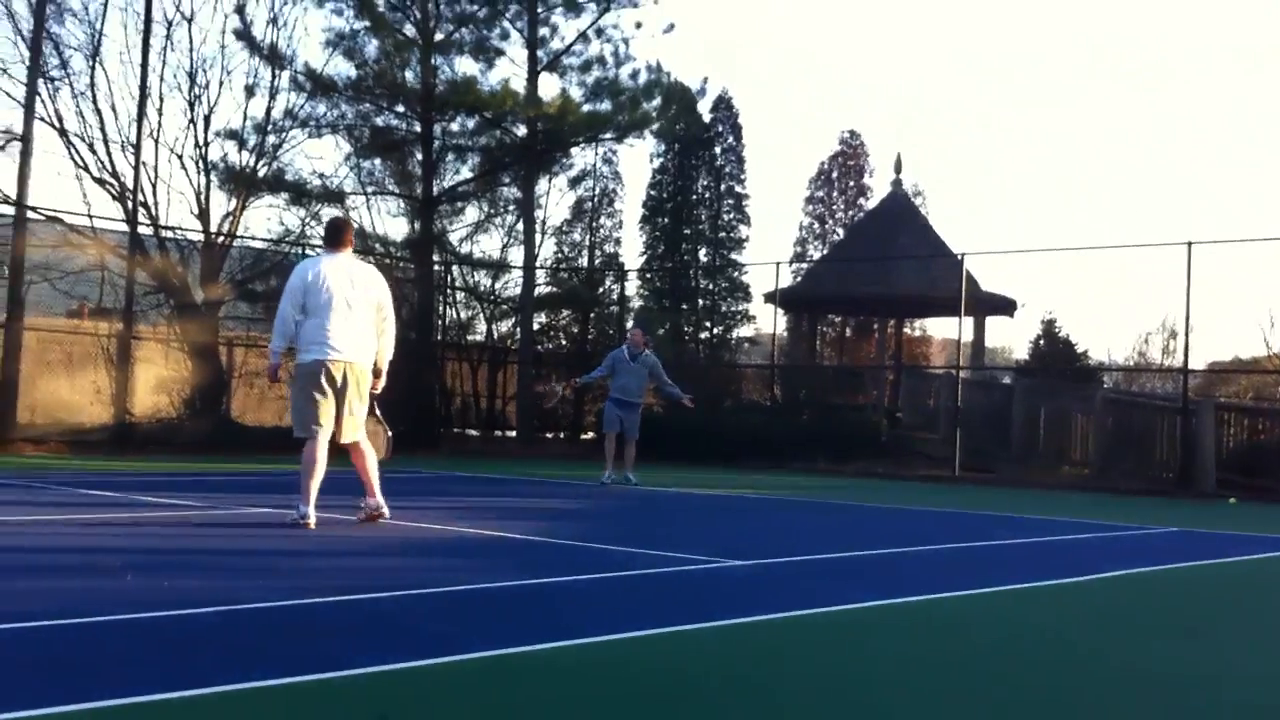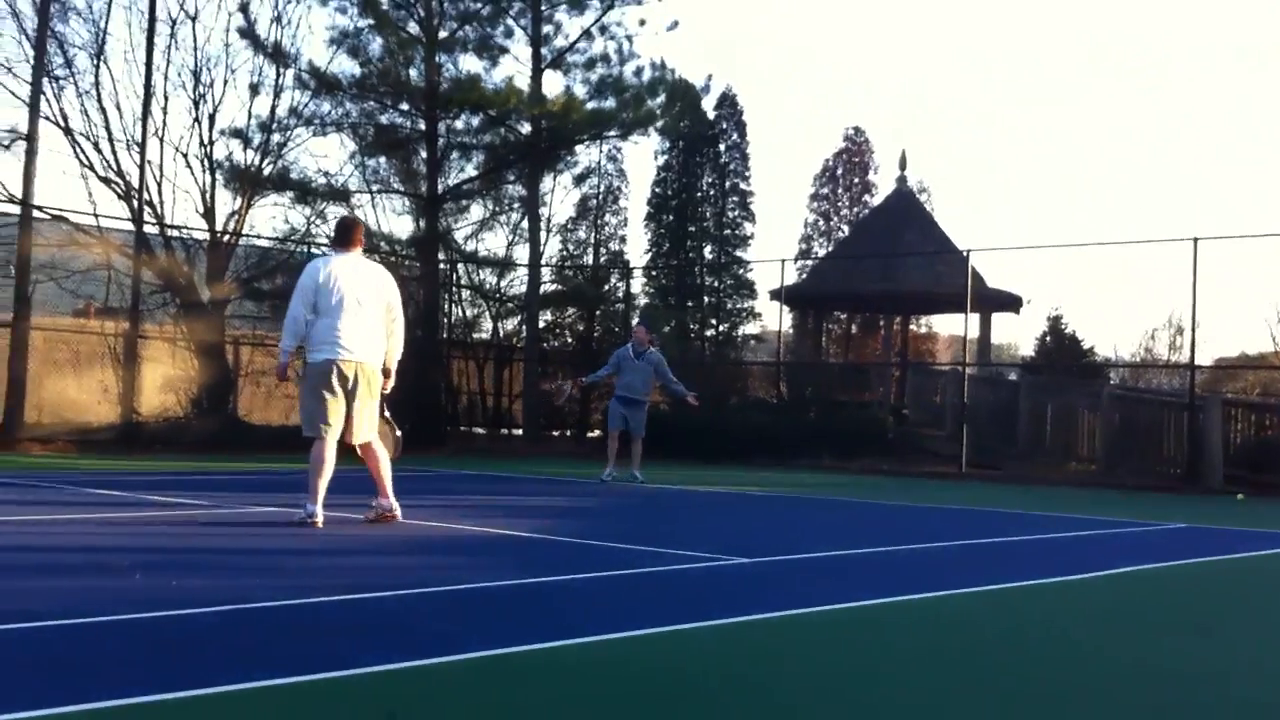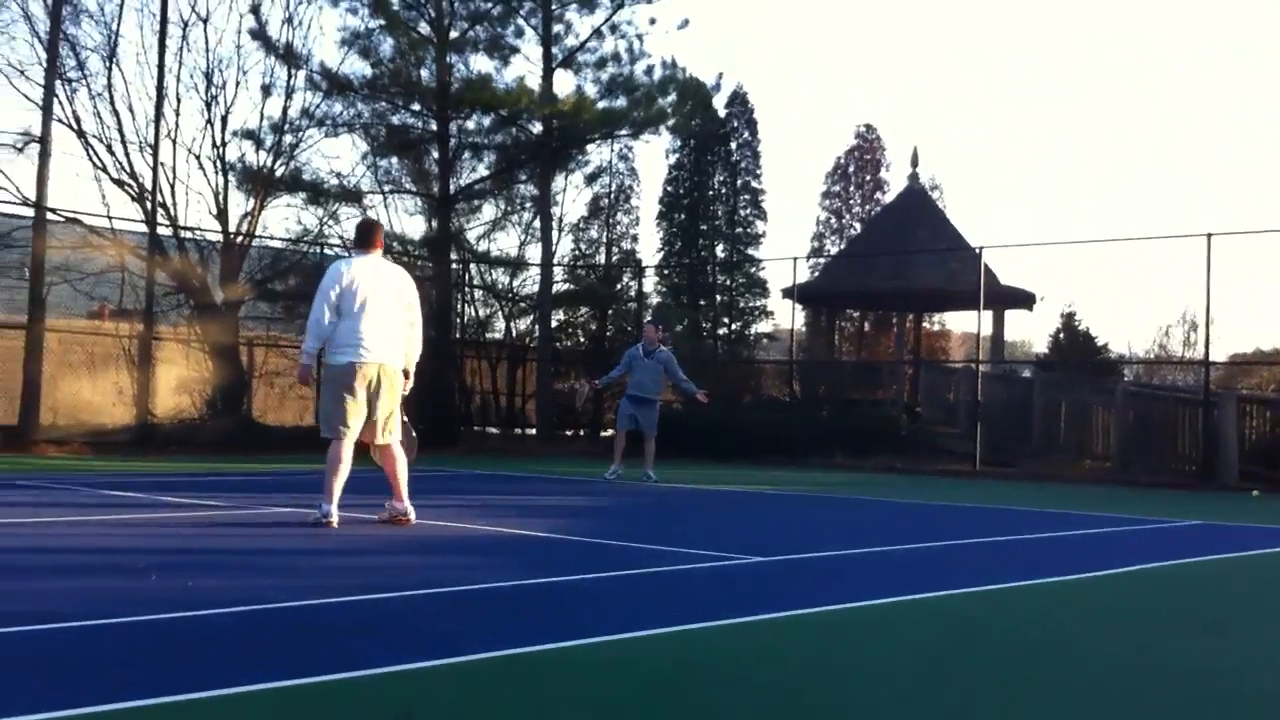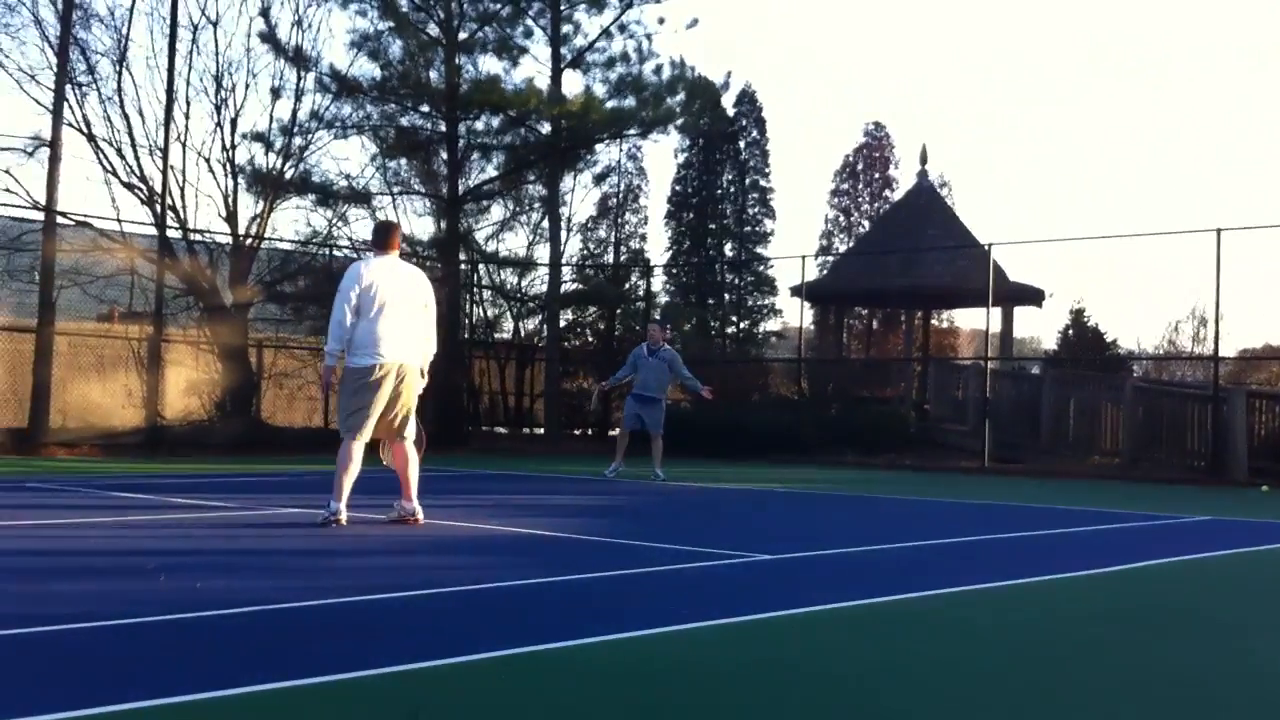
dt=0.1s
person 1, frame 1
left shoulder: (308, 269)
right shoulder: (372, 275)
left elbow: (287, 316)
right elbow: (386, 325)
left wrist: (275, 357)
right wrist: (381, 366)
left hip: (317, 362)
right hip: (358, 364)
left knee: (317, 437)
right knee: (355, 436)
left ankle: (306, 509)
right ankle: (375, 500)
person 1, frame 2
left shoulder: (319, 268)
right shoulder: (382, 275)
left elbow: (298, 316)
right elbow: (395, 325)
left wrist: (285, 356)
right wrist: (390, 365)
left hip: (327, 361)
right hip: (367, 364)
left knee: (325, 436)
right knee: (366, 436)
left ankle: (314, 508)
right ankle: (387, 502)
person 1, frame 3
left shoulder: (341, 270)
right shoulder: (401, 276)
left elbow: (320, 318)
right elbow: (414, 327)
left wrist: (307, 359)
right wrist: (409, 367)
left hip: (348, 364)
right hip: (389, 366)
left knee: (342, 437)
right knee: (387, 438)
left ankle: (329, 508)
right ankle: (401, 505)
person 1, frame 4
left shoulder: (360, 270)
right shoulder: (419, 277)
left elbow: (342, 320)
right elbow: (429, 327)
left wrist: (331, 361)
right wrist: (423, 365)
left hip: (368, 364)
right hip: (407, 366)
left knee: (353, 436)
right knee: (401, 438)
left ankle: (337, 506)
right ankle: (409, 505)
person 2, frame 1
left shoulder: (651, 360)
right shoulder: (617, 354)
left elbow: (664, 382)
right elbow: (601, 371)
left wrist: (680, 396)
right wrist: (582, 380)
left hip: (633, 406)
right hip: (614, 402)
left knee: (630, 440)
right knee: (610, 435)
left ankle: (628, 474)
right ankle: (608, 471)
person 2, frame 2
left shoulder: (656, 358)
right shoulder: (622, 352)
left elbow: (668, 379)
right elbow: (607, 370)
left wrist: (684, 393)
right wrist: (588, 379)
left hip: (639, 404)
right hip: (619, 400)
left knee: (636, 438)
right knee: (613, 433)
left ankle: (635, 472)
right ankle: (610, 468)
person 2, frame 3
left shoulder: (666, 356)
right shoulder: (633, 352)
left elbow: (679, 378)
right elbow: (619, 371)
left wrist: (695, 391)
right wrist: (602, 381)
left hip: (650, 403)
right hip: (630, 399)
left knee: (649, 437)
right knee: (621, 431)
left ankle: (648, 471)
right ankle: (616, 466)
person 2, frame 4
left shoulder: (670, 354)
right shoulder: (638, 351)
left elbow: (683, 375)
right elbow: (626, 371)
left wrist: (699, 387)
right wrist: (610, 383)
left hip: (655, 402)
right hip: (635, 398)
left knee: (656, 435)
right knee: (624, 430)
left ankle: (657, 470)
right ankle: (617, 463)
